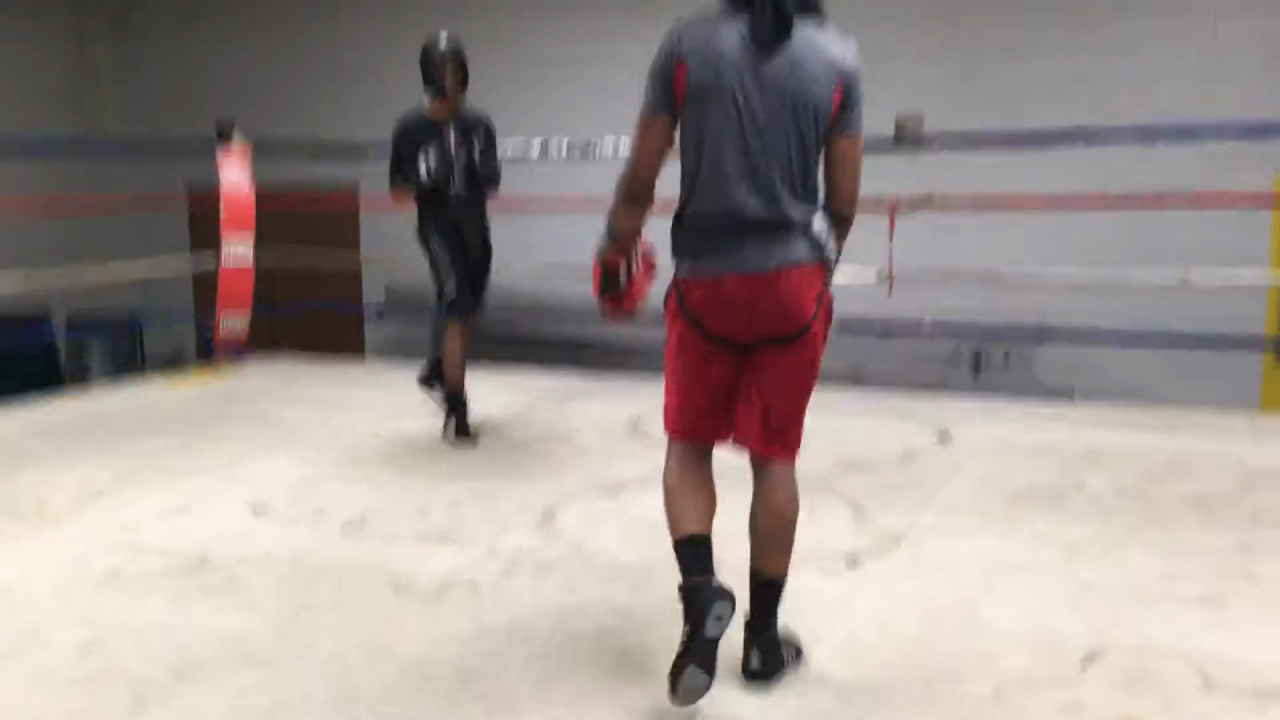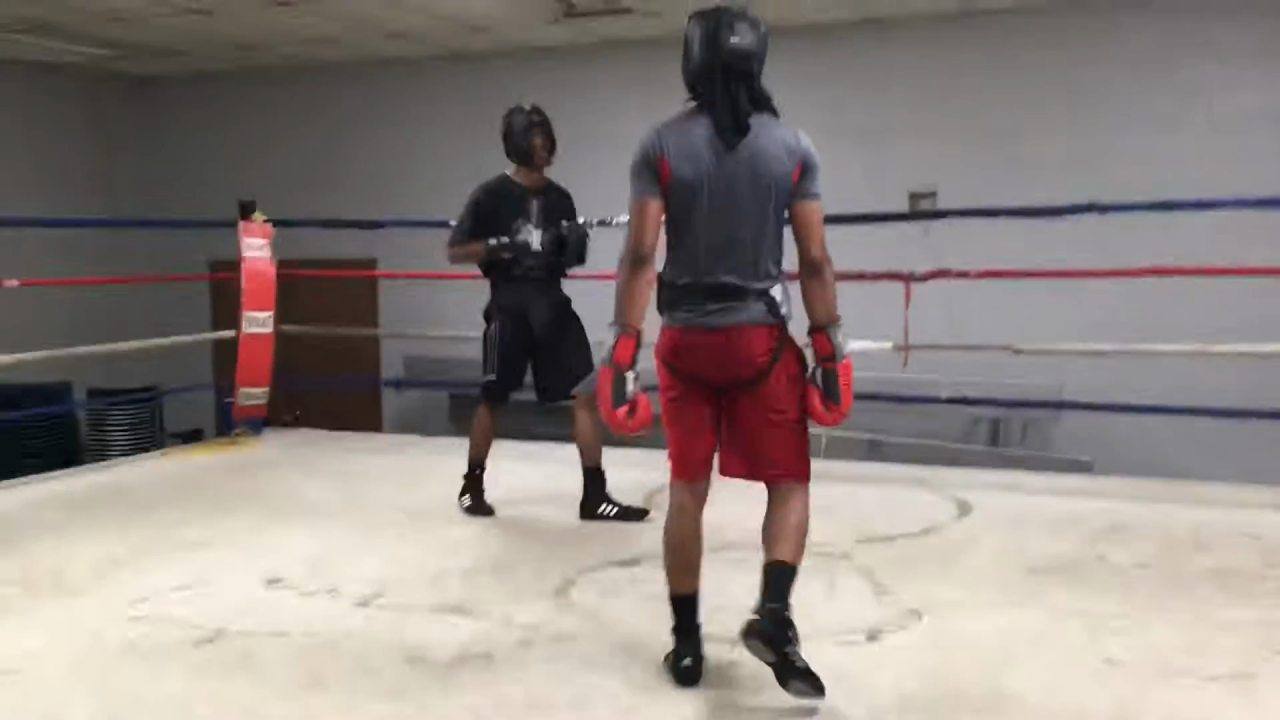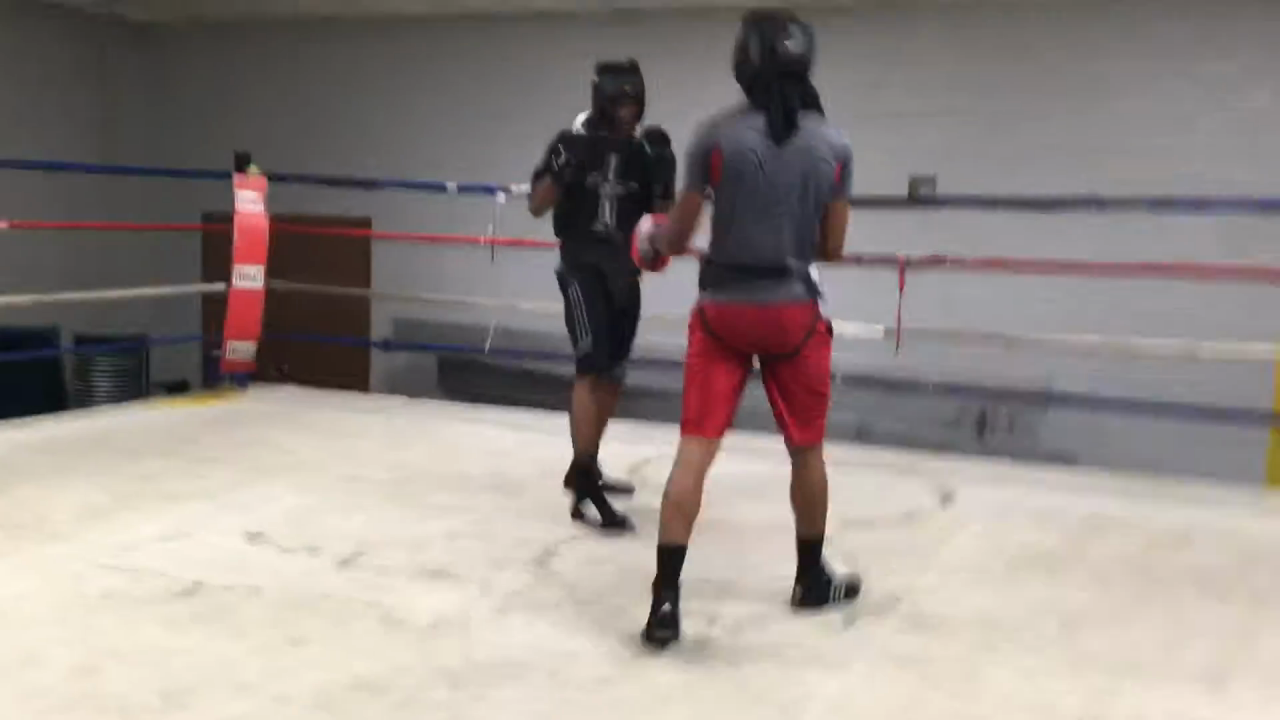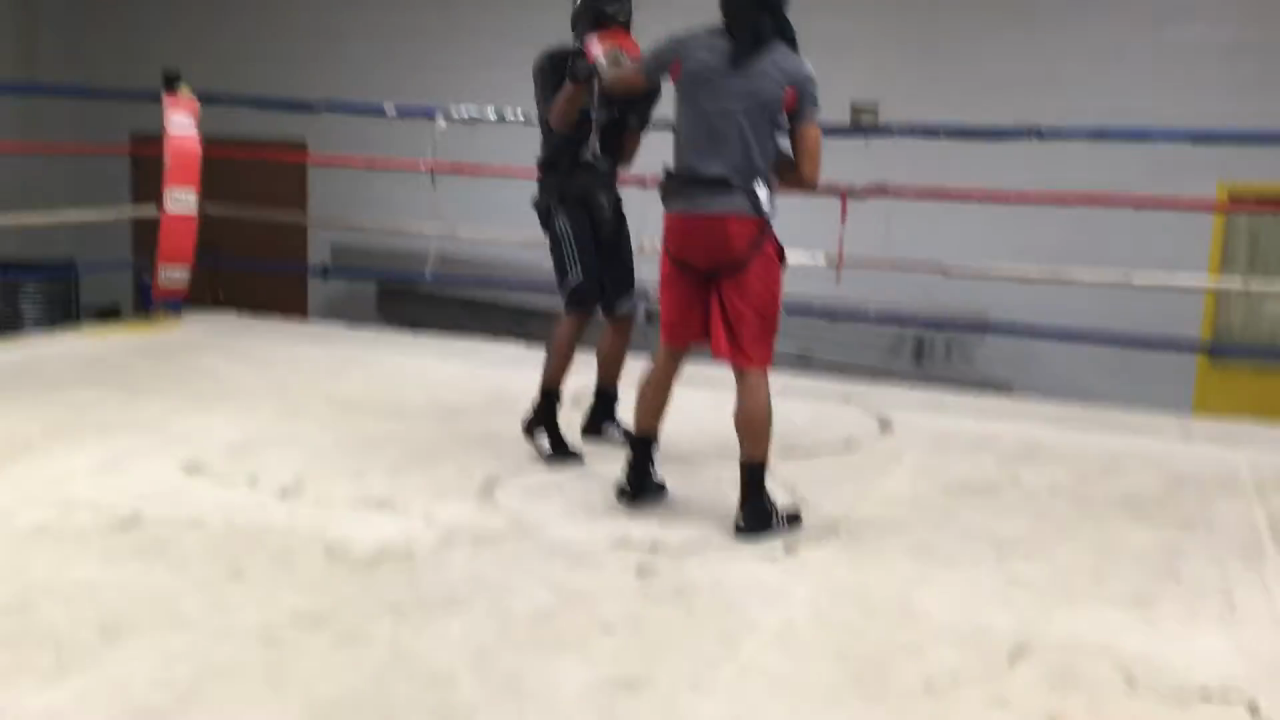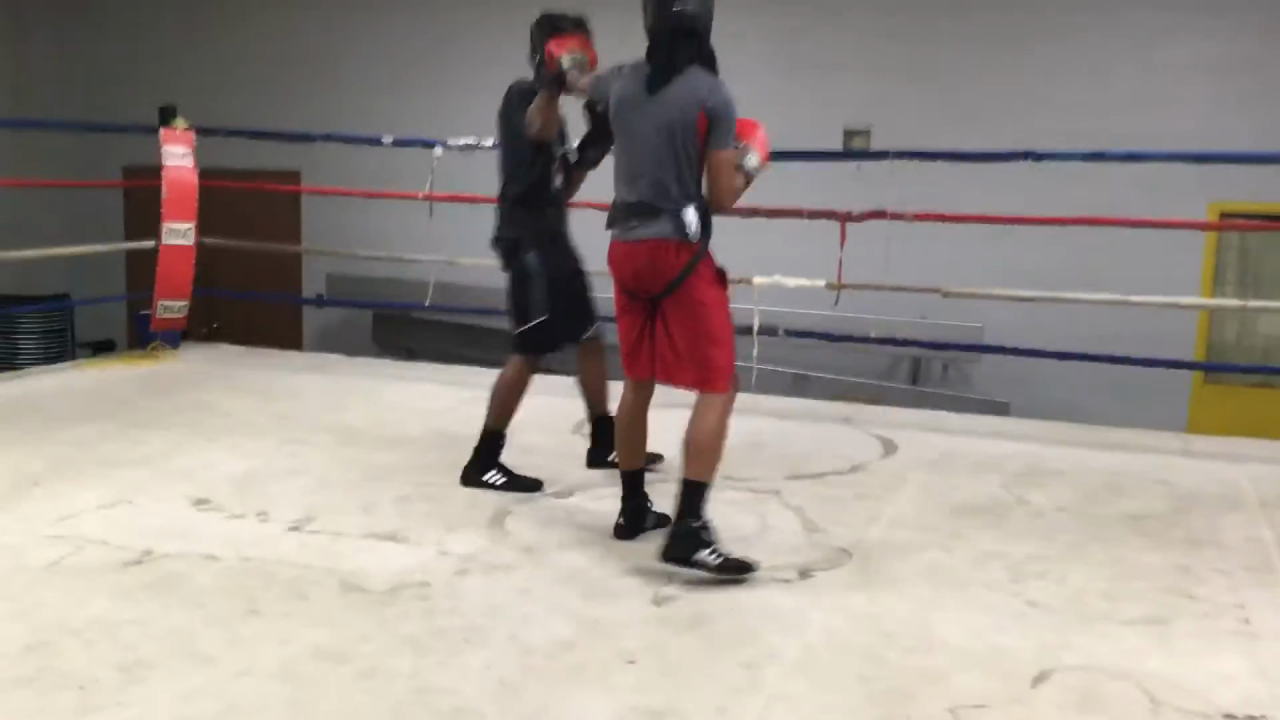
dt=0.5s
person 1, frame 1
right shoulder: (837, 60)
left elbow: (641, 178)
right elbow: (843, 199)
left wrist: (618, 245)
left hip: (707, 284)
right hip: (793, 283)
left knee: (688, 445)
right knee: (774, 459)
left ankle: (701, 594)
right ankle: (763, 637)
person 1, frame 2
left shoulder: (661, 144)
right shoulder: (791, 145)
left elbow: (640, 256)
right elbow: (815, 262)
left wrist: (622, 351)
right wrist: (827, 348)
left hip: (686, 336)
right hip: (759, 336)
left knee: (688, 489)
right knee: (788, 484)
left ankle: (686, 642)
right ankle: (773, 612)
person 1, frame 3
left shoulder: (715, 135)
right shoulder: (833, 145)
left elbow: (678, 234)
right elbow: (831, 245)
left wrist: (650, 242)
left hip: (723, 310)
right hip: (794, 312)
left knee: (695, 449)
right knee: (806, 450)
left ankle: (666, 595)
right ankle: (811, 578)
person 1, frame 4
left shoulder: (689, 48)
right shoulder: (794, 72)
left elbow: (618, 82)
right elbow: (807, 173)
left wrist: (599, 65)
left hip: (686, 218)
right hip: (744, 225)
left knee: (674, 346)
right knee: (752, 368)
left ankle: (639, 470)
right ankle: (754, 503)
person 1, frame 5
left shoulder: (620, 82)
right shoulder: (711, 95)
left elbow: (579, 86)
right elbow: (722, 198)
left wrist: (568, 68)
right wrist: (750, 163)
left hip: (627, 247)
right hip: (678, 250)
left knee: (638, 382)
right knee: (716, 388)
left ankle: (632, 505)
right ankle: (689, 528)
person 2, frame 1
left shoulder: (478, 124)
right shoulder: (412, 127)
left elbow: (492, 186)
right elbow: (398, 190)
left wrist: (488, 168)
right wrist: (420, 178)
left hip: (475, 223)
right hip: (439, 224)
left knee: (463, 313)
right knee: (457, 313)
left ankle: (435, 371)
right ankle: (456, 412)
person 2, frame 2
left shoulder: (561, 197)
right shoulder: (493, 194)
right elbow: (457, 252)
left wrist: (574, 249)
right wrist: (504, 246)
left hip: (553, 303)
right hip: (511, 306)
left knee: (588, 393)
right knee: (494, 398)
left ankle: (595, 495)
right ankle: (472, 485)
person 2, frame 3
left shoulder: (643, 152)
right shoulder: (572, 142)
left elbow: (660, 220)
right elbow: (537, 206)
left wrist: (664, 177)
right wrist: (567, 156)
left hip: (624, 269)
right hip: (582, 267)
left knee: (610, 376)
right knee: (591, 370)
left ankle: (585, 471)
right ankle: (584, 489)
person 2, frame 4
right shoulder: (556, 63)
right elbow: (559, 123)
left wrist: (639, 112)
right wrist: (584, 68)
left hip: (605, 198)
right hip: (564, 195)
left knee: (623, 309)
right knee: (578, 305)
left ankle: (601, 414)
right ankle: (544, 416)
person 2, frame 5
left shoulder: (551, 110)
right shoulder: (524, 93)
right elbow: (539, 131)
left wrist: (596, 145)
right wrist: (553, 77)
left hip: (550, 234)
right hip: (527, 235)
left knee: (589, 340)
right knee: (530, 350)
left ankle: (604, 444)
right ankle: (483, 460)
